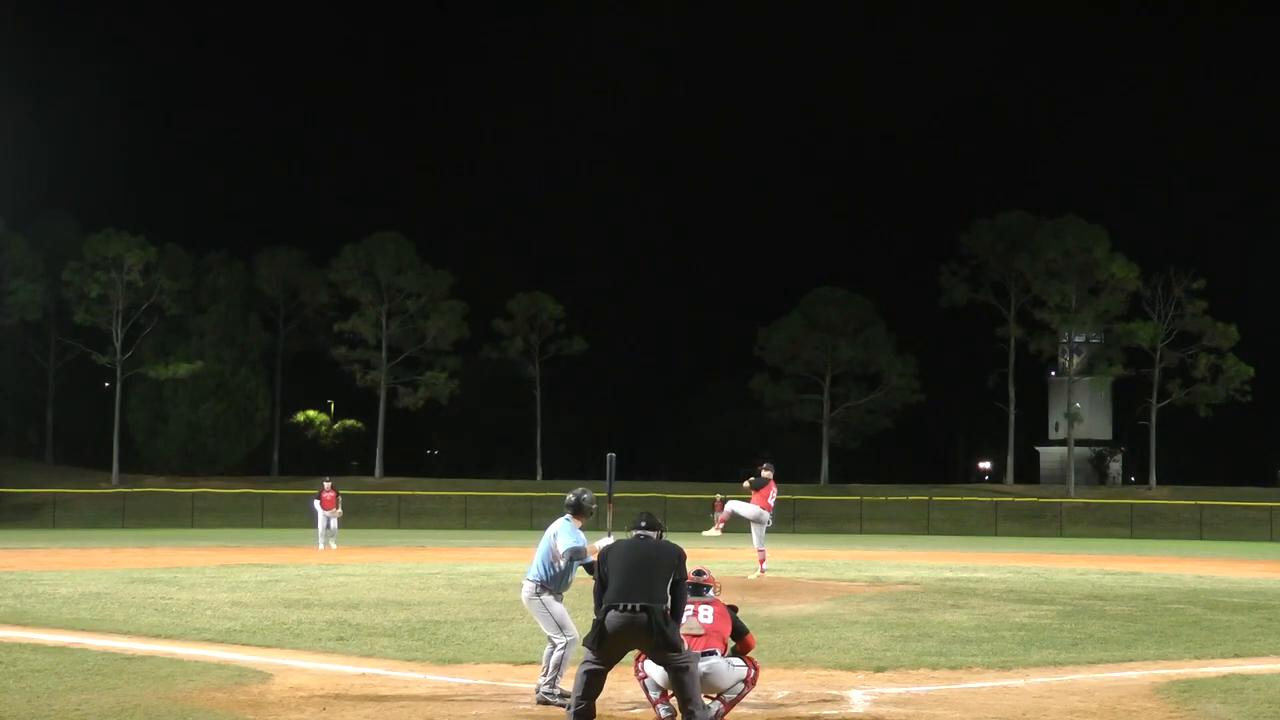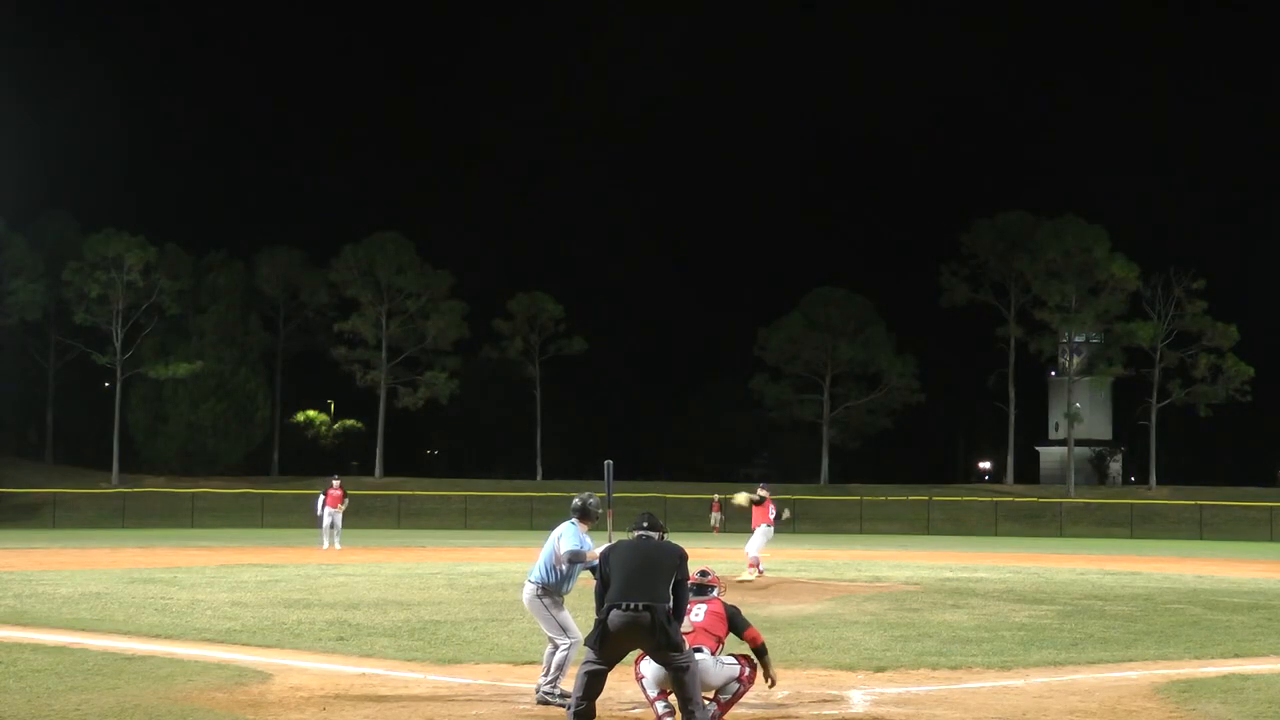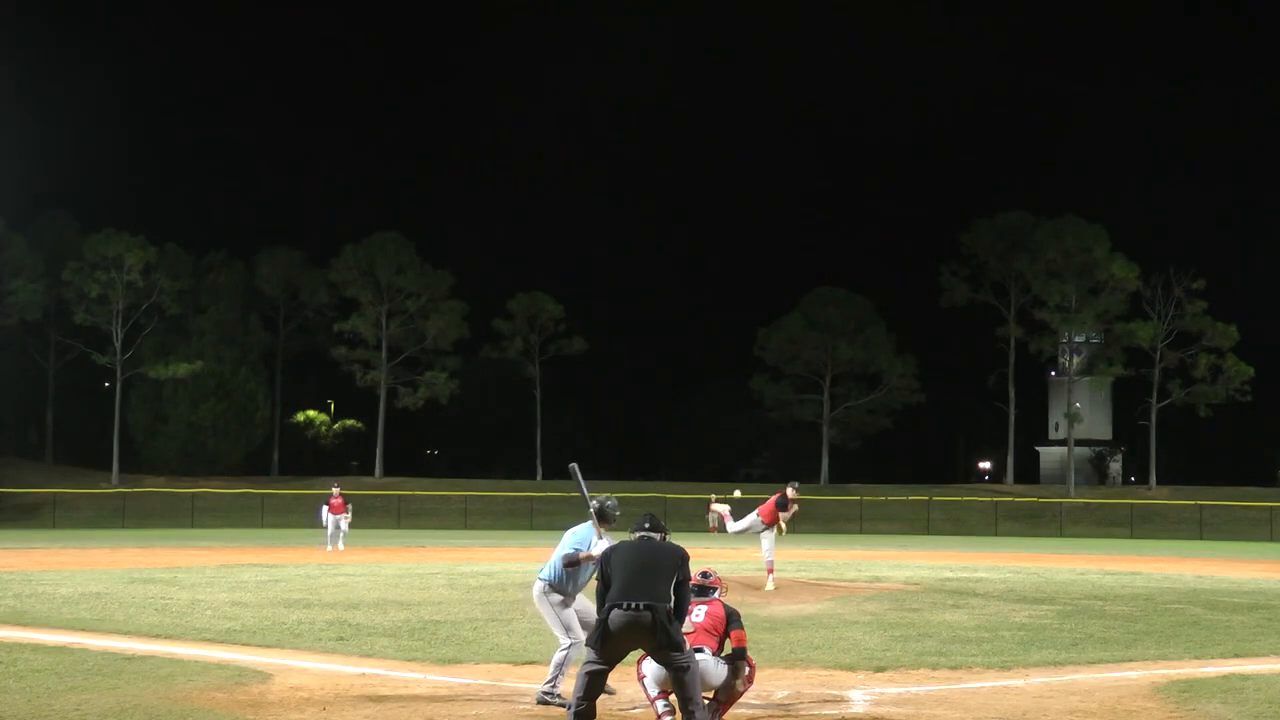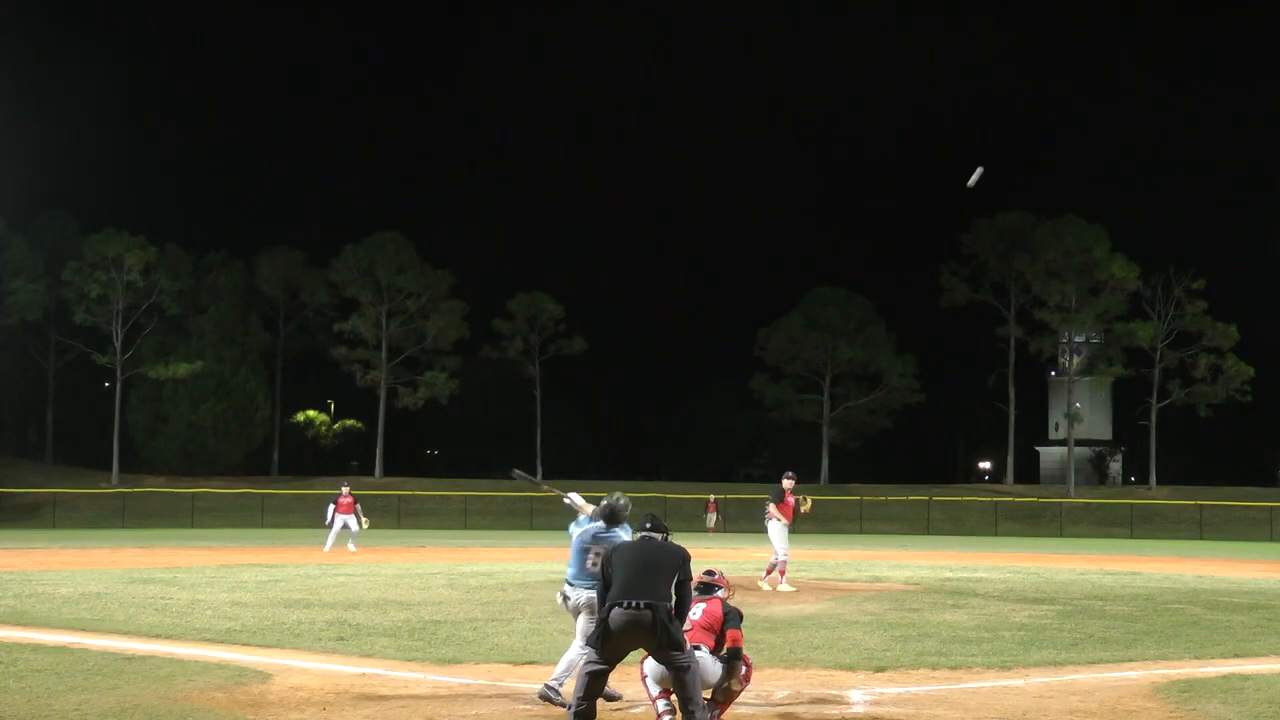
dt=0.5s
person 1, frame 1
left shoulder: (577, 533)
right shoulder: (564, 526)
left elbow: (591, 568)
right elbow: (571, 554)
right wrist: (599, 545)
left hip: (547, 591)
right hip: (539, 591)
left knee: (558, 638)
right knee: (568, 637)
left ankle: (545, 684)
right ankle: (547, 691)
person 1, frame 2
left shoulder: (584, 538)
right shoulder: (570, 530)
right elbow: (570, 557)
right wrist: (599, 552)
left hip: (548, 593)
right hip: (540, 593)
left knee: (559, 638)
right knee: (572, 639)
left ankle: (546, 684)
right ankle: (547, 692)
person 1, frame 3
left shoulder: (601, 539)
right shoulder: (582, 533)
right elbow: (566, 560)
right wrist: (592, 554)
left hip: (567, 592)
right hip: (549, 591)
left knee: (597, 626)
right knee: (573, 639)
right ankle: (548, 692)
person 1, frame 4
left shoulder: (581, 526)
right shoulder: (624, 535)
right wrist: (586, 509)
left hip: (571, 592)
right hip: (595, 597)
right knee: (581, 648)
left ankle: (601, 686)
right ankle: (552, 687)
person 2, frame 1
left shoulder: (609, 551)
right shoulder: (674, 552)
left elbow: (598, 597)
right elbow: (679, 598)
left wrist: (604, 624)
right wrist: (671, 629)
left hip: (614, 619)
right hip: (653, 620)
left knee: (592, 665)
right knee: (683, 665)
person 2, frame 2
left shoulder: (611, 552)
right shoulder: (675, 552)
left elbow: (600, 596)
right elbow: (681, 597)
left wrist: (605, 625)
right wrist: (673, 628)
left hip: (616, 618)
right hip: (656, 619)
left knee: (592, 666)
right knee: (683, 665)
person 2, frame 3
left shoulder: (612, 552)
right shoulder: (677, 553)
left elbow: (601, 595)
right elbow: (683, 597)
left wrist: (605, 625)
right wrist: (674, 628)
left hip: (617, 617)
right hip: (656, 619)
left knee: (593, 666)
right knee: (684, 665)
person 2, frame 4
left shoulder: (614, 552)
right shoulder: (678, 553)
left elbow: (602, 594)
right elbow: (684, 597)
left wrist: (606, 624)
right wrist: (676, 628)
left hip: (617, 616)
right hip: (656, 617)
left knee: (594, 665)
right knee: (684, 664)
person 3, frame 1
right shoulder: (723, 609)
right elbow: (748, 643)
right wrist: (725, 657)
right hip: (713, 668)
left knee: (642, 662)
right knee: (751, 669)
person 3, frame 2
right shoulder: (724, 608)
right elbow: (754, 638)
right wrist: (768, 669)
left hip: (662, 667)
right hip: (701, 664)
left knee: (643, 664)
right knee: (747, 667)
person 3, frame 3
right shoulder: (725, 610)
right elbow: (739, 643)
right wrist: (739, 679)
right hip: (703, 666)
left knee: (645, 663)
right knee: (746, 666)
person 3, frame 4
right shoulder: (726, 608)
right elbow: (733, 643)
right wrist: (733, 679)
right hip: (698, 662)
left knee: (647, 664)
right knee: (742, 664)
